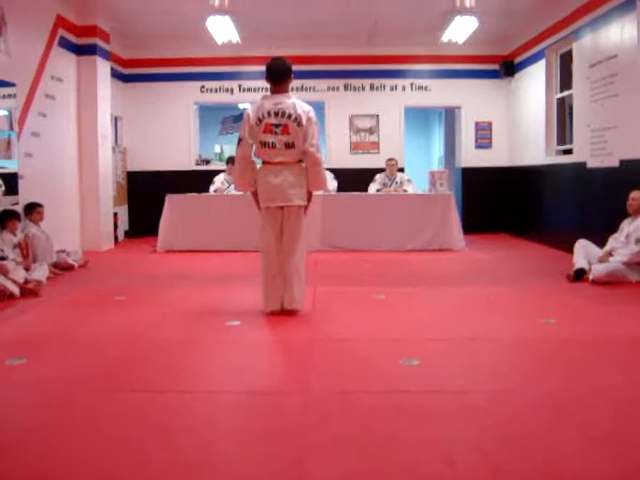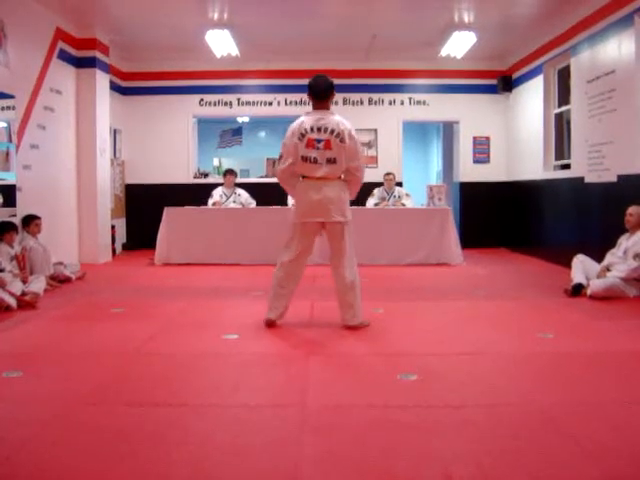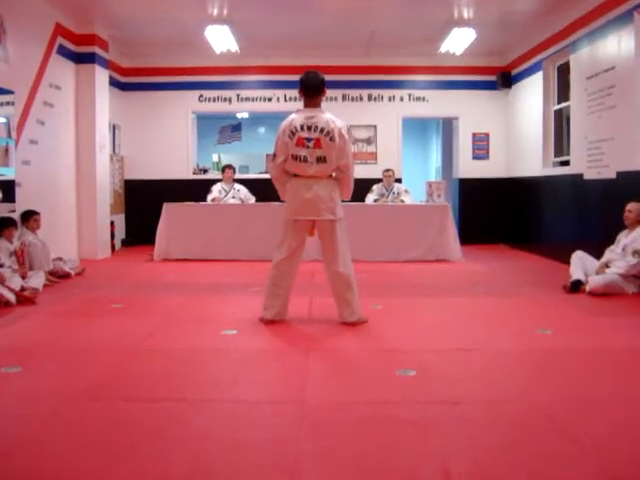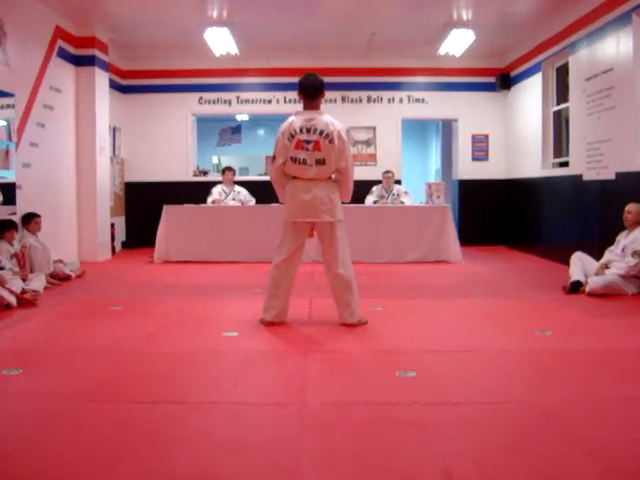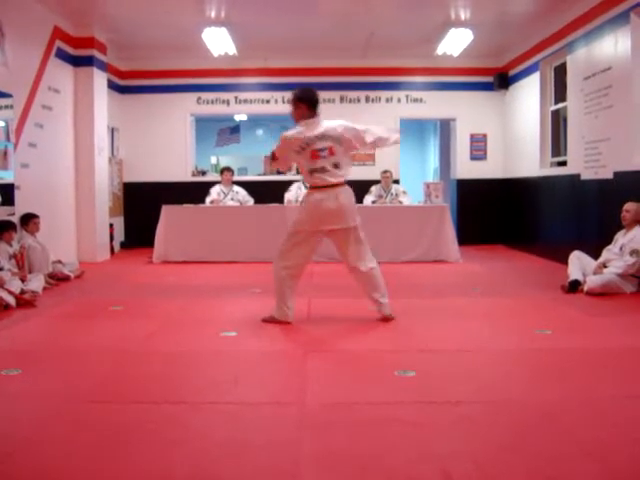
dt=1s
person 1, frame 1
left shoulder: (254, 111)
right shoulder: (303, 110)
left elbow: (243, 153)
right elbow: (312, 153)
left wrist: (249, 187)
right wrist: (313, 187)
left hip: (267, 179)
right hip: (295, 179)
left knee: (270, 245)
right knee: (293, 245)
left ankle: (272, 302)
right ankle: (291, 301)
person 1, frame 2
left shoulder: (297, 127)
right shoulder: (344, 127)
left elbow: (284, 170)
right elbow: (356, 169)
right wrist: (346, 194)
left hip: (306, 196)
right hip: (335, 196)
left knee: (292, 257)
right knee: (343, 260)
left ankle: (274, 313)
right ankle: (353, 317)
person 1, frame 3
left shoulder: (288, 124)
right shoulder: (336, 125)
left elbow: (277, 167)
right elbow: (346, 167)
left wrist: (287, 194)
right wrist: (343, 195)
left hip: (297, 194)
right hip: (326, 194)
left knee: (285, 256)
right knee: (338, 258)
left ankle: (272, 311)
right ankle: (350, 313)
person 1, frame 4
left shoulder: (288, 126)
right shoulder: (335, 127)
left elbow: (277, 169)
right elbow: (345, 169)
left wrist: (287, 196)
right wrist: (342, 197)
left hip: (297, 196)
right hip: (326, 196)
left knee: (285, 258)
right knee: (338, 260)
left ankle: (272, 313)
right ankle: (350, 314)
person 1, frame 5
left shoulder: (291, 138)
right shoulder: (342, 129)
left elbow: (278, 161)
right elbow: (373, 135)
right wrist: (393, 136)
left hip: (316, 203)
right hip: (344, 200)
left knee: (287, 258)
right knee: (362, 259)
left ankle: (282, 312)
right ankle: (384, 308)
